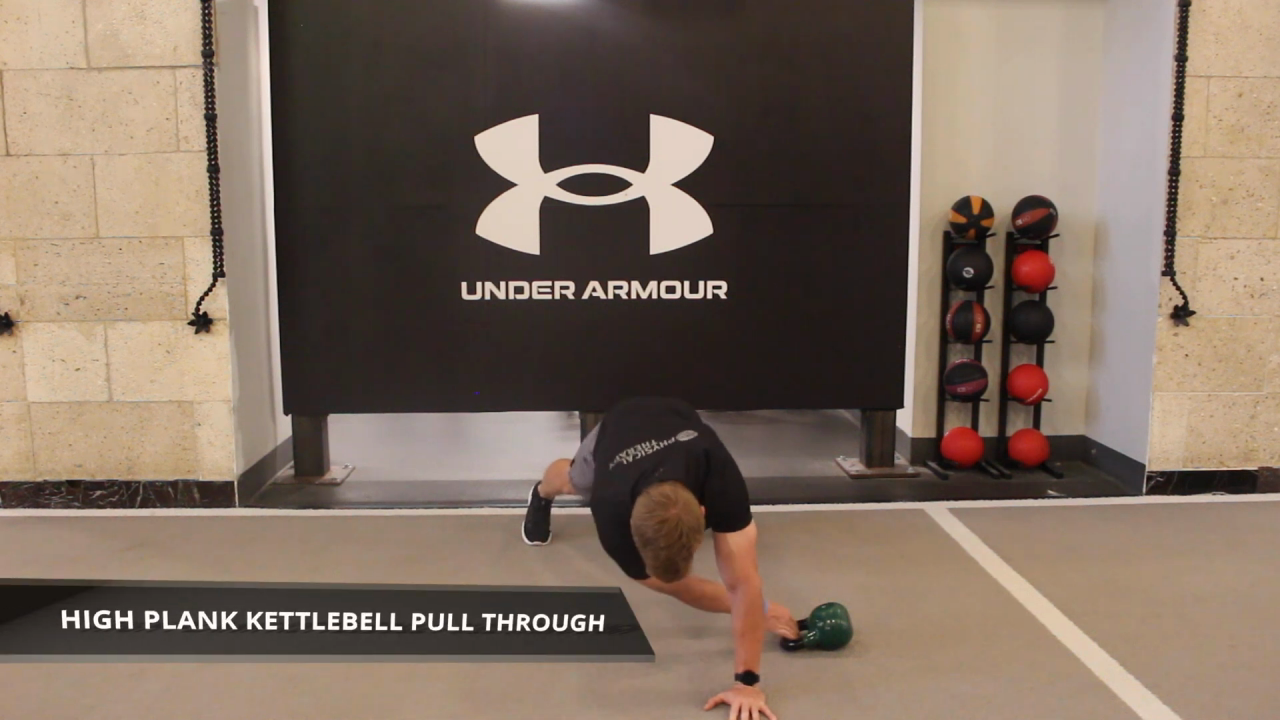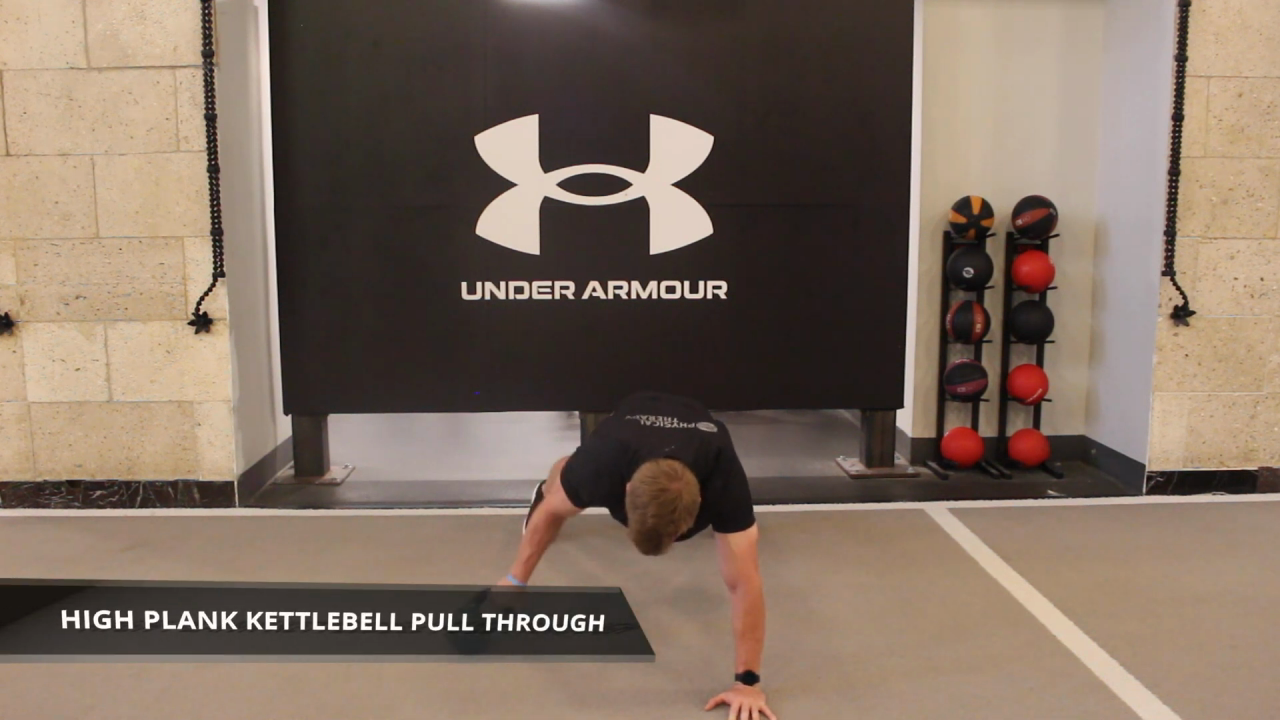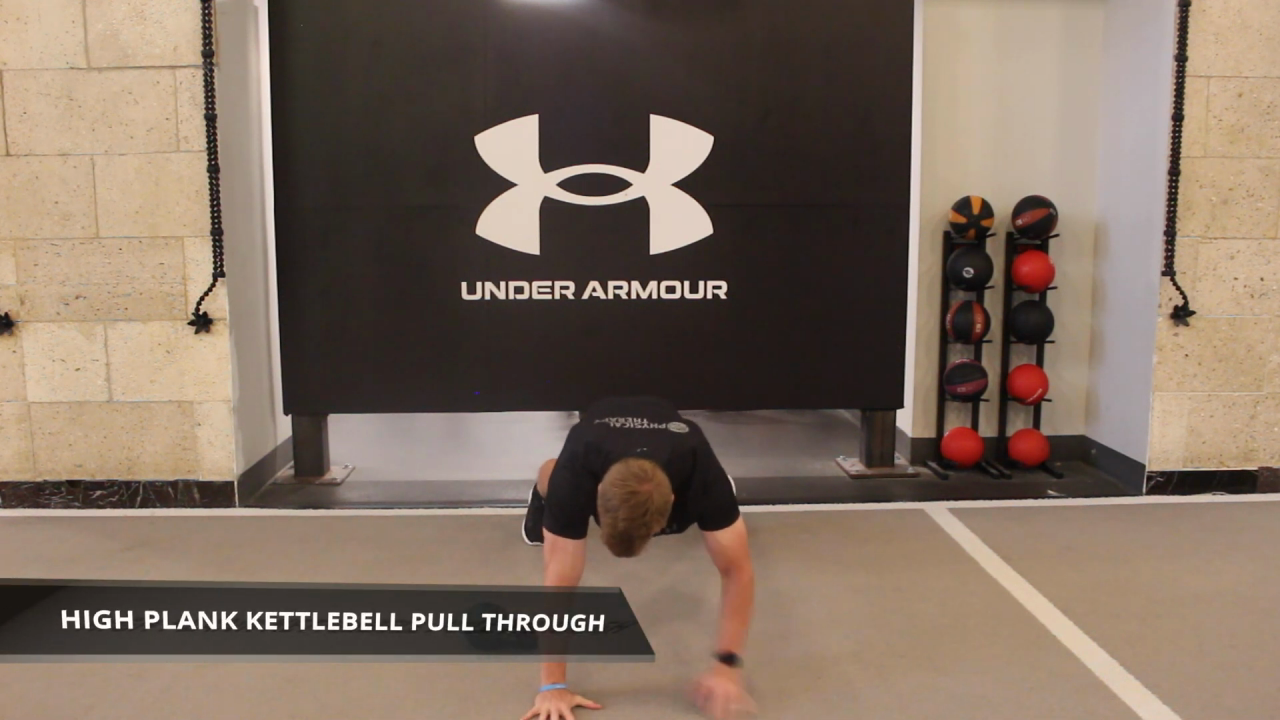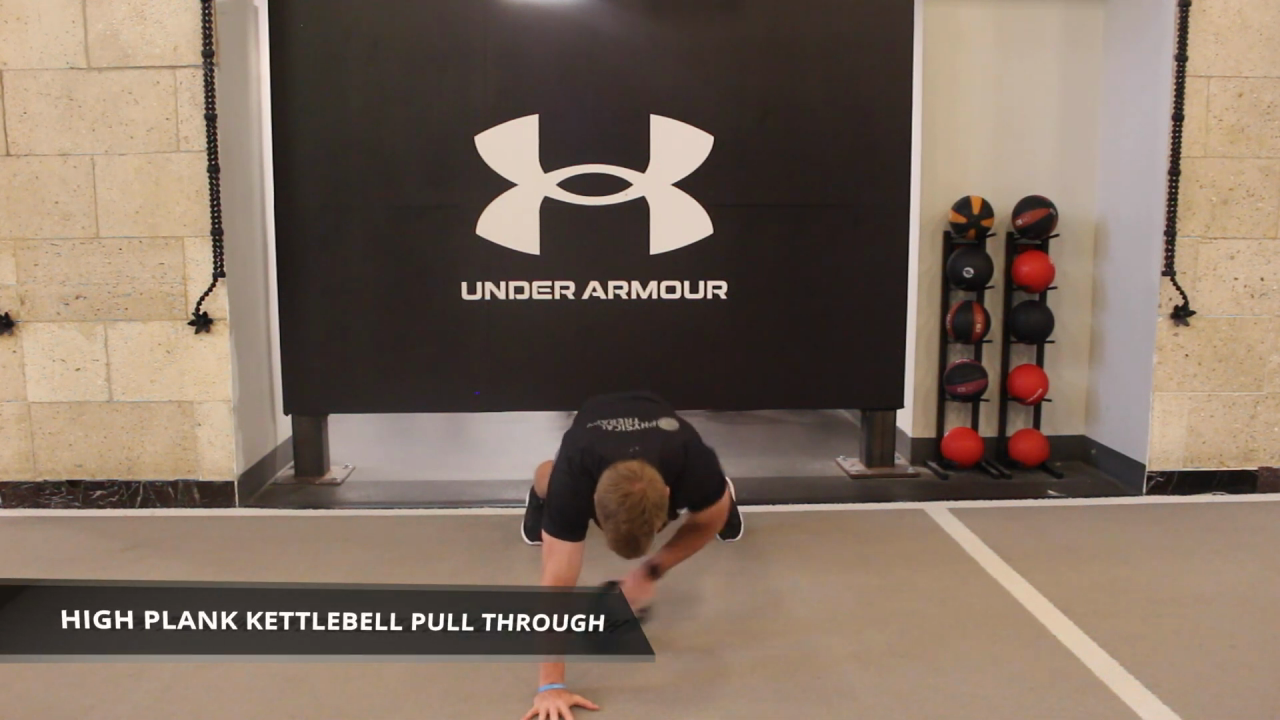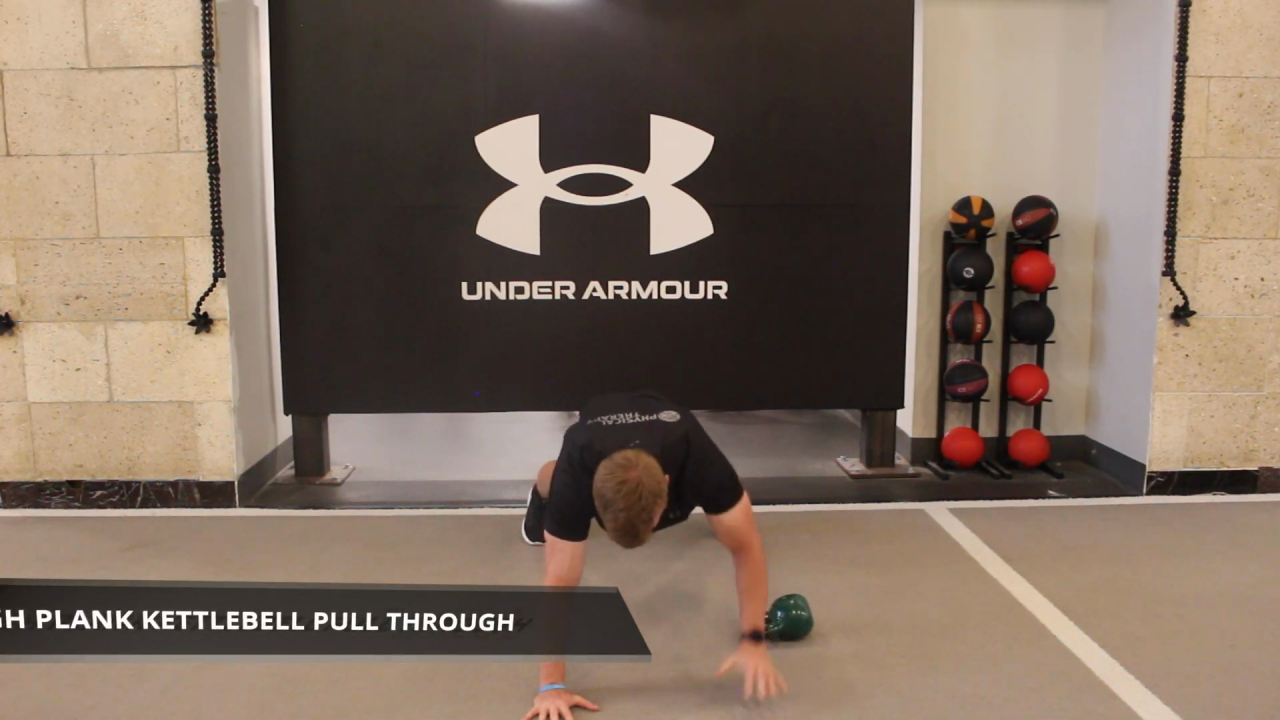
dt=1s
person 1, frame 1
left shoulder: (719, 479)
right shoulder: (614, 512)
left elbow: (742, 581)
right elbow: (682, 587)
left wrist: (748, 681)
right wrist: (761, 611)
right hip: (616, 427)
right knee: (572, 481)
right ankle: (542, 494)
person 1, frame 2
left shoulder: (723, 479)
right shoulder: (604, 462)
left elbow: (743, 582)
right elbow: (552, 510)
left wrist: (747, 680)
right wrist: (516, 579)
left hip: (696, 441)
right hip: (631, 428)
right knee: (561, 488)
right ankle: (545, 491)
person 1, frame 3
left shoulder: (698, 471)
right shoulder: (575, 474)
left elbow: (736, 570)
right elbow: (560, 580)
left wrist: (726, 662)
right wrist: (552, 686)
left hip: (671, 446)
right hip: (598, 444)
right ankle: (543, 492)
person 1, frame 4
left shoulder: (689, 460)
right shoulder: (573, 478)
left elbow: (710, 519)
right elbow: (558, 580)
left wrist: (651, 573)
right wrist: (550, 685)
left ankle: (719, 485)
right ankle: (540, 493)
person 1, frame 5
left shoulder: (695, 456)
right shoulder: (576, 474)
left elbow: (745, 544)
right elbow: (561, 580)
left wrist: (753, 640)
right wrist: (552, 685)
left hip: (666, 439)
right hip: (595, 443)
right ankle: (543, 493)
